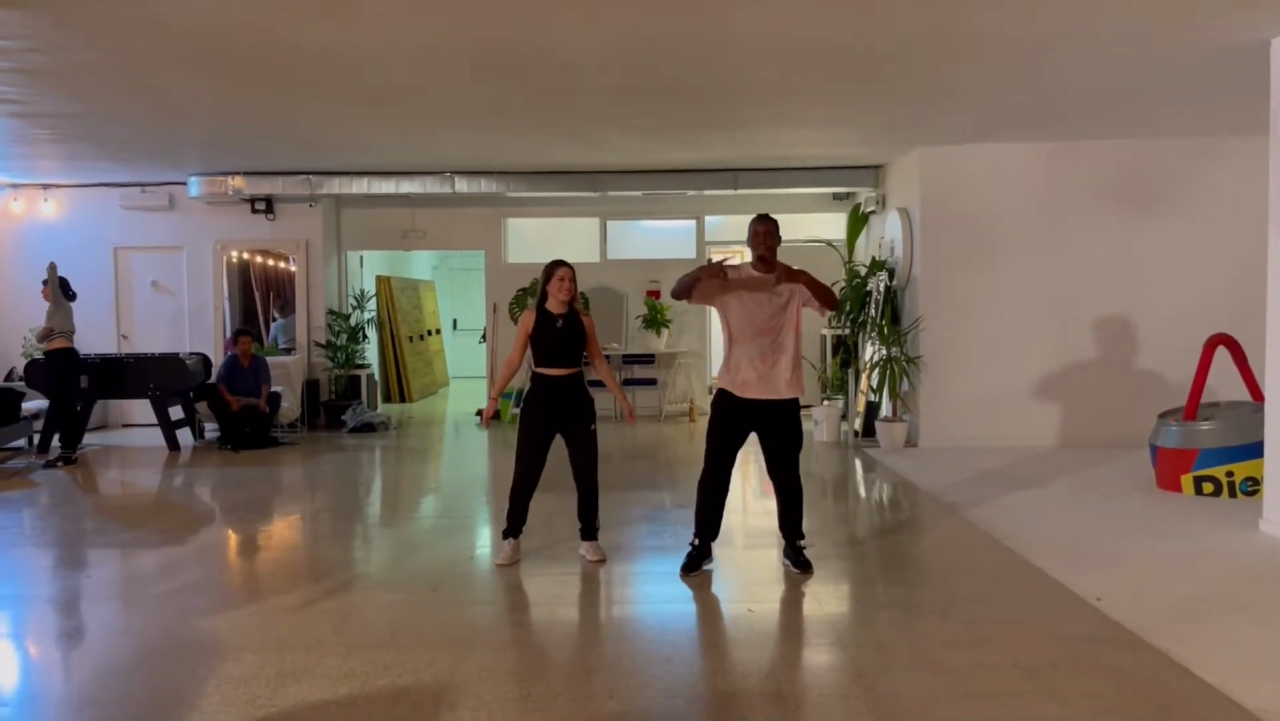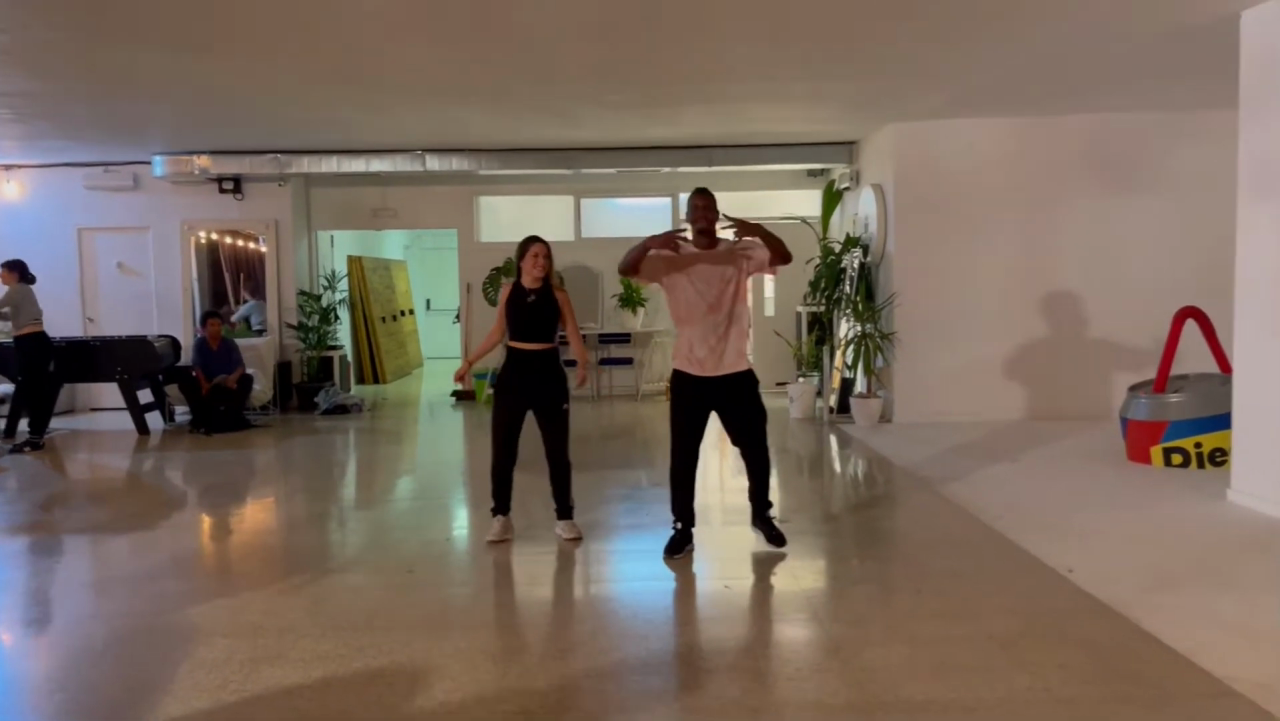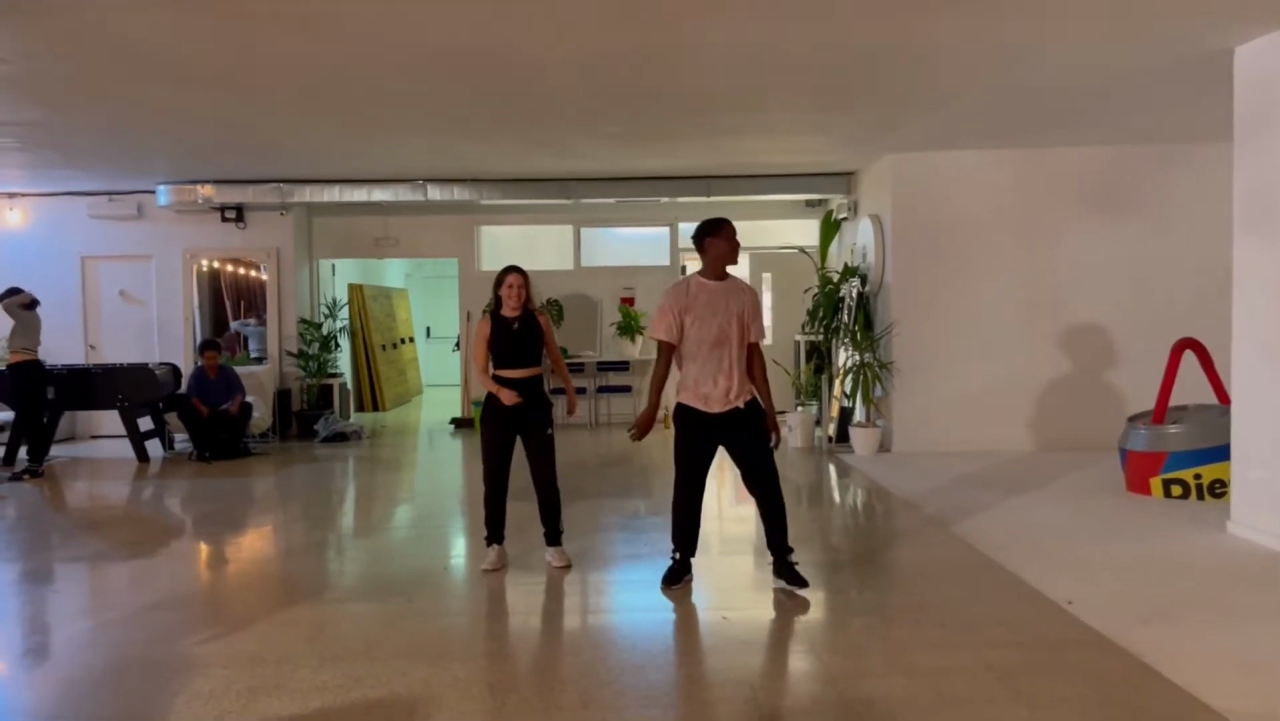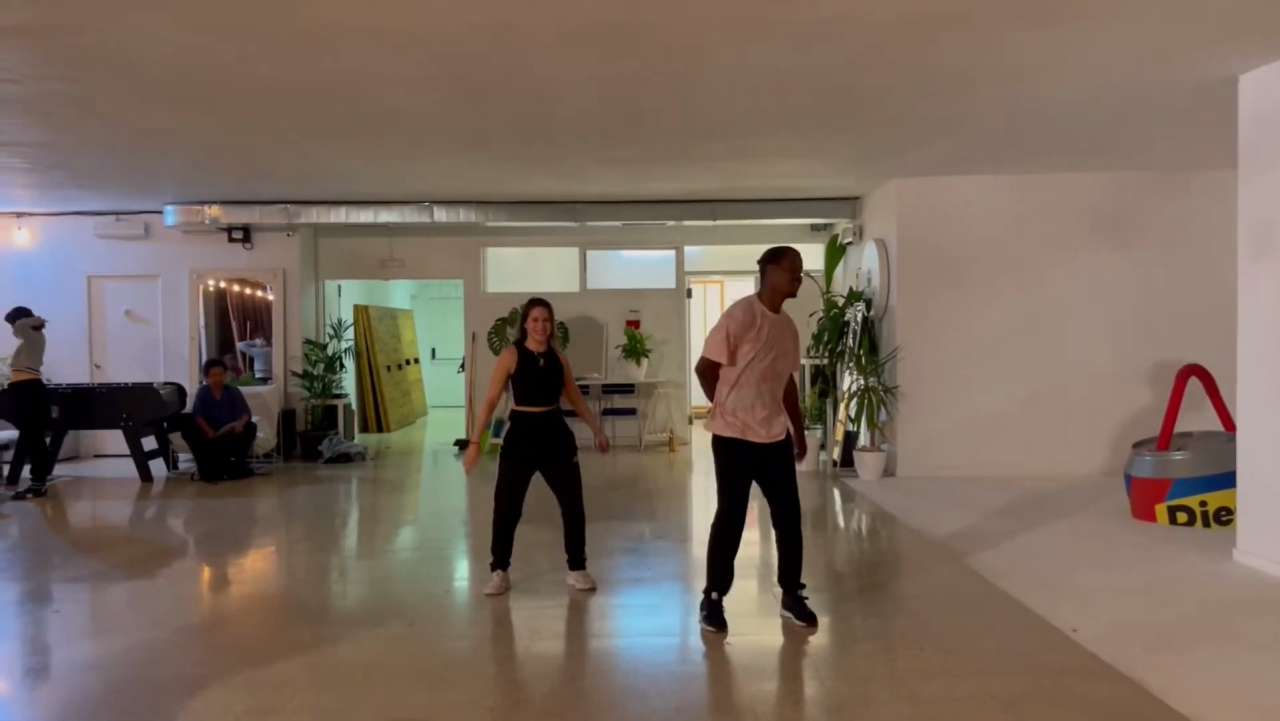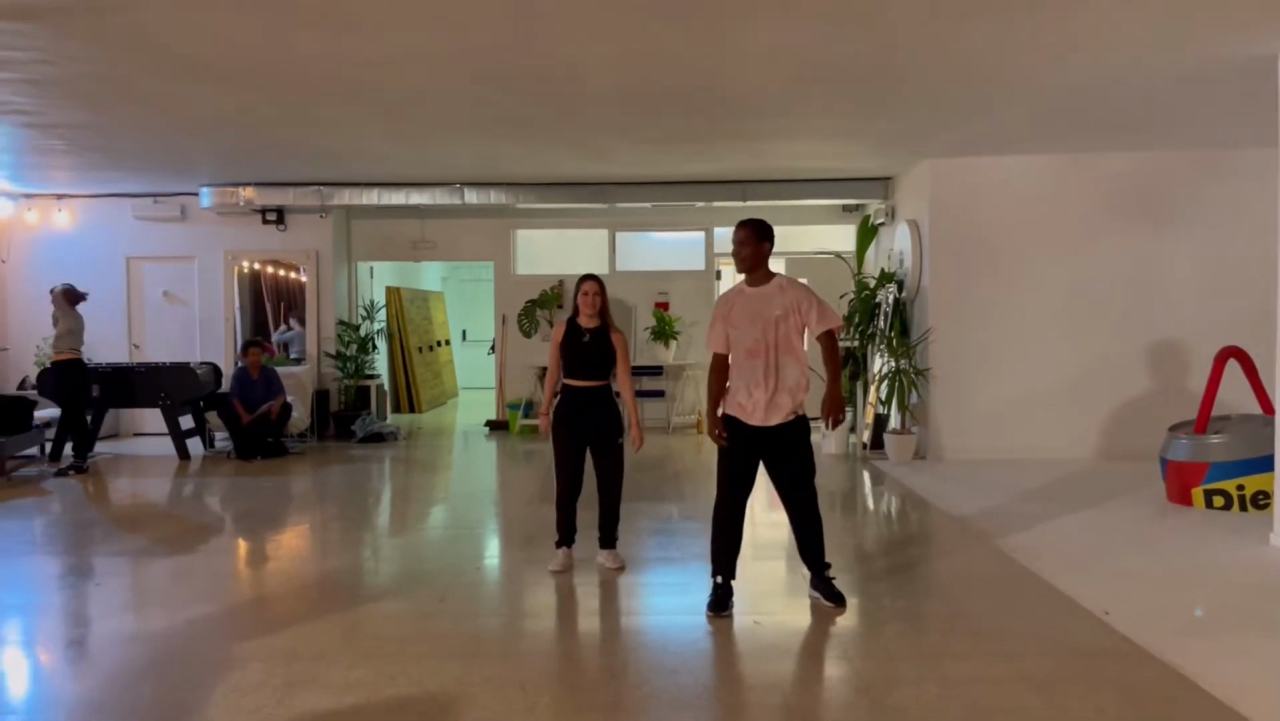
dt=0.5s
person 1, frame 1
left shoulder: (796, 283)
right shoulder: (728, 279)
left elbow: (831, 304)
right elbow: (678, 293)
left wrist: (803, 276)
right wrist: (701, 273)
left hip: (781, 396)
right hip: (733, 393)
left knee: (787, 476)
right knee: (714, 472)
left ankle: (793, 545)
right ankle: (701, 545)
person 1, frame 2
left shoulder: (740, 251)
right shoulder: (670, 257)
left elbow: (783, 258)
right elbow: (626, 269)
left wrist: (758, 232)
right wrist: (649, 244)
left hip: (735, 371)
right hip: (689, 373)
left knee: (755, 446)
right knee: (683, 456)
left ankle: (762, 515)
right ankle: (683, 528)
person 1, frame 3
left shoulder: (746, 294)
right shoulder: (679, 294)
left elbow: (753, 354)
right elbow: (664, 353)
left wrist: (769, 409)
right wrist: (651, 409)
left hip: (742, 405)
right hip: (694, 407)
left knee: (765, 483)
right knee: (687, 488)
left ankle: (781, 560)
right ankle: (682, 559)
person 1, frame 4
left shoulder: (789, 328)
right shoulder: (740, 315)
right elbow: (707, 368)
left wrist: (799, 431)
right wrist: (728, 408)
left hip: (775, 437)
right hip: (733, 435)
left knee: (788, 516)
right knee: (731, 516)
left ankle: (791, 595)
right ankle: (713, 597)
person 1, frame 5
left shoulder: (795, 293)
right shoulder: (726, 303)
left elbow: (828, 338)
right elbow: (719, 362)
left wrist: (834, 388)
right wrist: (712, 413)
left hip: (786, 419)
right hip: (738, 419)
left knee: (801, 501)
right knee: (728, 502)
left ankle: (819, 576)
right ankle: (721, 582)
person 2, frame 1
left shoulder: (583, 320)
right shoulder: (531, 317)
left elbow: (598, 361)
right elbow: (514, 360)
left wrist: (621, 397)
right wrist: (494, 396)
left hip: (576, 398)
right hip: (540, 397)
left knee: (587, 474)
right knee: (525, 473)
left ankle: (589, 539)
right ankle: (511, 539)
person 2, frame 2
left shoulder: (557, 294)
right shoulder: (508, 292)
left elbow: (574, 336)
right elbow: (498, 332)
left wrist: (582, 365)
right wrist: (469, 362)
left hip: (548, 373)
right hip: (513, 373)
left knee: (558, 450)
right knee: (503, 450)
left ankle: (564, 518)
right ankle: (501, 517)
person 2, frame 3
left shoulder: (539, 320)
right shoulder: (487, 324)
left elbow: (555, 358)
right elbow: (481, 371)
left wrist: (570, 392)
right wrist: (498, 391)
left hip: (535, 400)
right hip: (499, 406)
left knee: (545, 477)
right knee: (494, 479)
left ankle: (554, 544)
right ankle: (496, 546)
person 2, frame 4
left shoulder: (558, 358)
right shoulder: (511, 355)
left elbow: (575, 398)
right elbow: (492, 400)
left wrist: (597, 431)
right wrist: (475, 440)
left hip: (556, 434)
right hip: (522, 435)
left knee: (574, 507)
right knee: (506, 509)
left ankle: (576, 569)
right ankle: (499, 572)
person 2, frame 5
left shoulder: (614, 335)
right shoulder: (562, 330)
left elbow: (624, 380)
right elbow: (553, 372)
left wrist: (635, 422)
right wrist: (544, 411)
left hip: (603, 409)
right hip: (570, 408)
left knee: (611, 483)
right knee: (567, 483)
left ankle: (607, 547)
right ankle: (564, 547)
person 3, frame 1
left shoulder: (61, 305)
right shoulder: (55, 309)
left elbow: (54, 282)
right elbow: (40, 339)
right wrist: (43, 332)
left hip: (63, 358)
right hip: (58, 359)
left knee: (63, 406)
right knee: (62, 406)
left ankle: (68, 453)
right ankle: (69, 450)
person 3, frame 2
left shoulder: (17, 291)
right shoulder: (21, 291)
left hip: (32, 343)
right hip: (33, 343)
left knee: (31, 391)
right knee: (32, 391)
left ankle: (36, 438)
right ankle: (36, 436)
person 3, frame 3
left shoulder: (27, 317)
right shoulder: (28, 317)
left wrist: (23, 298)
right wrist: (25, 298)
left hip: (26, 371)
right hip: (26, 370)
left knee: (28, 418)
right knee: (29, 418)
left ankle: (35, 466)
right ankle: (36, 463)
person 3, frame 4
left shoulder: (35, 337)
right shoulder: (30, 338)
left elbow: (21, 326)
right elbow: (20, 329)
left wrist: (36, 321)
right wrist: (36, 321)
left hip: (28, 389)
right hip: (23, 390)
left knee: (32, 437)
right knee: (30, 437)
left ankle: (38, 485)
right ankle: (39, 482)
person 3, frame 5
left shoulder: (72, 318)
right shoulder: (66, 318)
left elbow: (66, 327)
right elbow: (57, 324)
left wrist: (60, 294)
right wrist: (57, 309)
left hip: (70, 369)
right hip: (65, 369)
left knee: (73, 415)
right knee: (72, 415)
left ankle: (80, 462)
right ankle: (80, 459)
